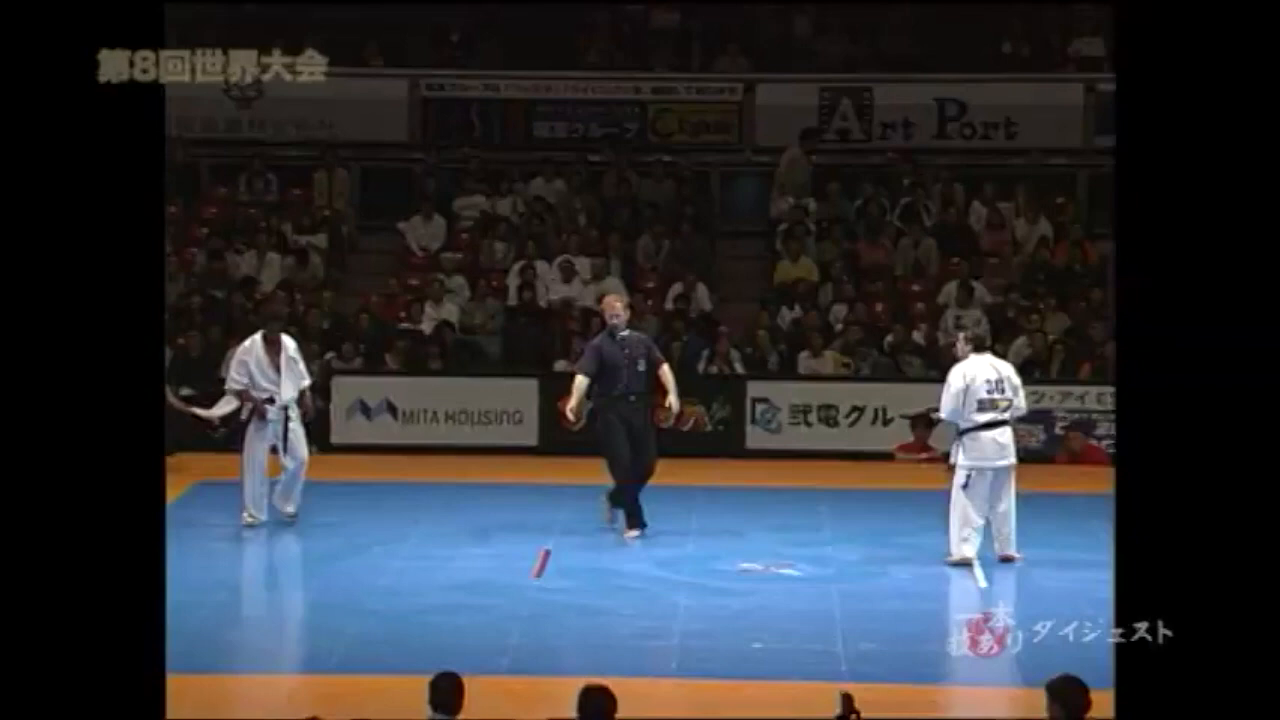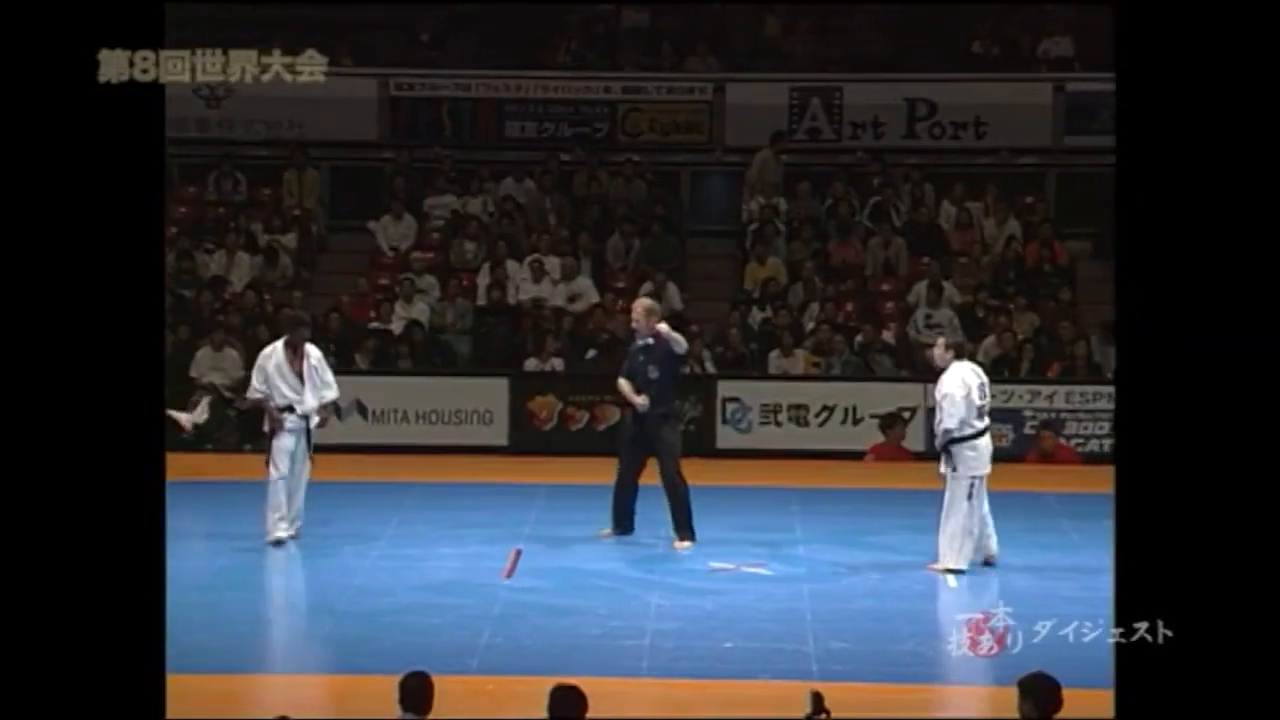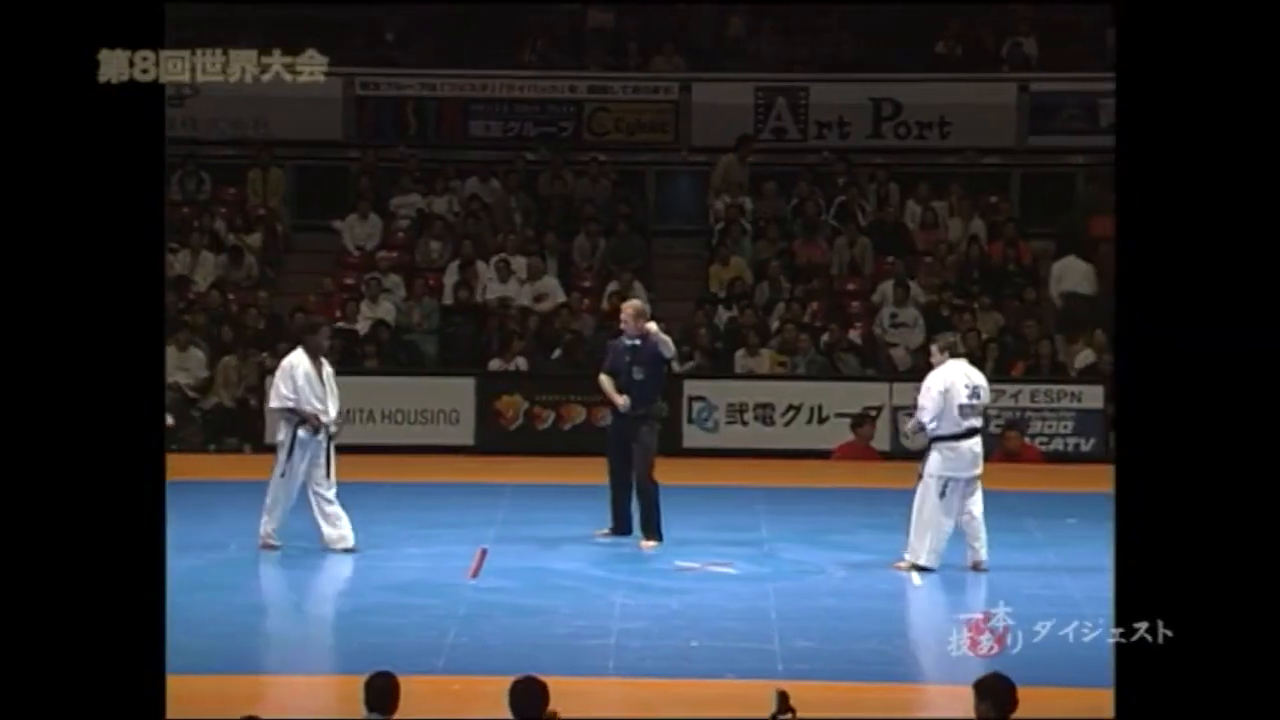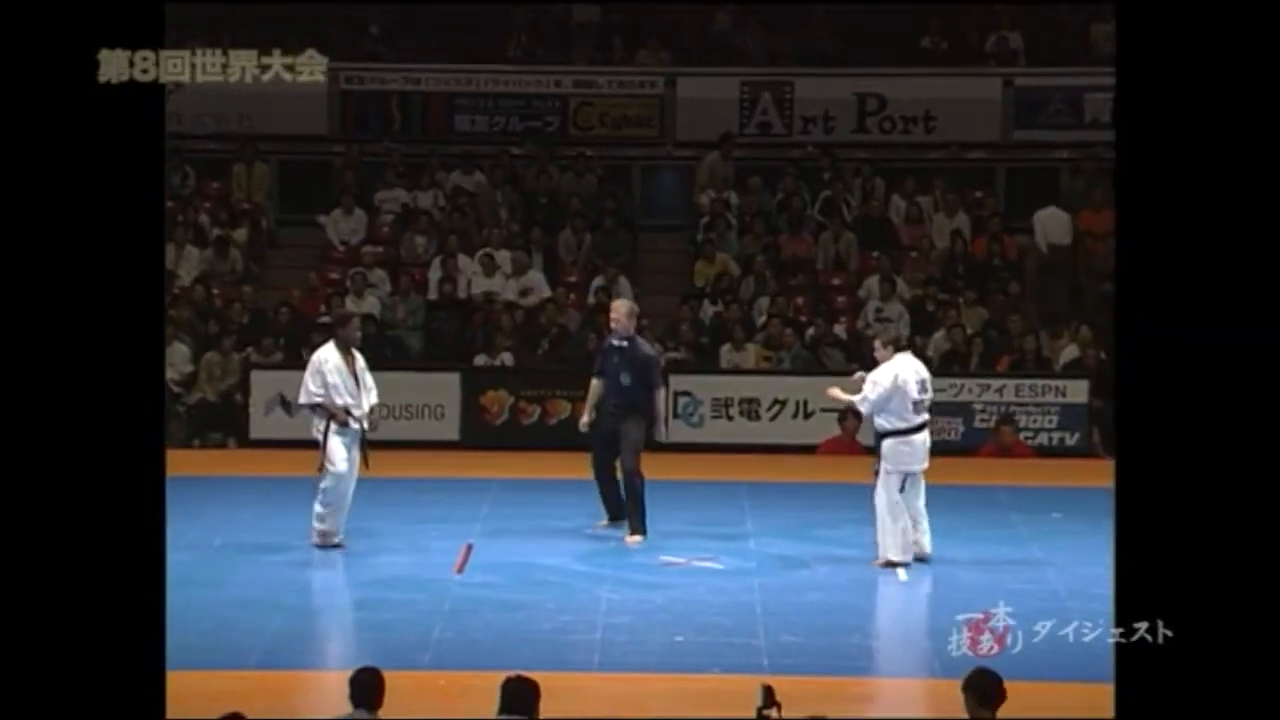
dt=0.7s
person 1, frame 1
left shoulder: (642, 341)
right shoulder: (598, 345)
left elbow: (661, 366)
right elbow: (583, 376)
left wrist: (672, 393)
right wrist: (574, 402)
left hip: (640, 410)
right hip: (612, 412)
left knee: (646, 464)
right knee: (622, 468)
left ankle: (616, 500)
right ankle: (635, 521)
person 1, frame 2
left shoulder: (666, 345)
right shoulder: (635, 348)
left elbow: (683, 347)
right elbow: (623, 379)
left wrist: (669, 333)
right wrist: (634, 398)
left hip: (664, 419)
right hip: (639, 419)
left knee: (672, 476)
right knee: (626, 473)
left ankle: (685, 534)
right ankle: (621, 525)
person 1, frame 3
left shoulder: (654, 345)
right shoulder: (618, 345)
left elbow: (670, 351)
right elbow: (604, 375)
left wrist: (657, 333)
right wrist: (615, 397)
left hip: (645, 419)
right hip: (621, 417)
left knee: (643, 475)
right knee: (618, 474)
left ankle: (652, 534)
right ankle: (620, 525)
person 1, frame 4
left shoulder: (645, 353)
right shoulder: (608, 346)
left elbow: (658, 389)
right elbow: (598, 379)
left wrist: (659, 424)
right wrist: (587, 412)
left hip: (633, 417)
right hip: (606, 415)
left knee: (630, 468)
right knee: (602, 467)
left ankle: (637, 529)
right ankle: (617, 513)
person 2, frame 1
left shoulder: (961, 370)
right shoulder: (1007, 368)
left elbow: (948, 411)
right elbow: (1020, 406)
left hip: (975, 441)
right hip: (1003, 437)
left knee: (966, 498)
right knee: (1002, 499)
left ankle: (964, 551)
right ankle: (1007, 550)
person 2, frame 2
left shoulder: (952, 378)
right shoulder: (975, 370)
left elbow: (951, 421)
left wrist: (940, 440)
right wrist: (945, 438)
left hip: (964, 448)
right hip: (978, 443)
left knee: (960, 508)
right knee: (975, 505)
left ankle: (954, 560)
right ankle: (987, 550)
person 2, frame 3
left shoulder: (939, 376)
right shoulder: (978, 376)
left elbow: (925, 415)
left wrist: (913, 426)
left hip: (947, 450)
right hip: (972, 446)
left knee: (931, 505)
right knee: (971, 506)
left ankle: (920, 557)
right ankle: (978, 558)
person 2, frame 4
left shoulder: (890, 371)
right shoulder: (918, 366)
left elbow: (867, 403)
left wrist: (840, 396)
right wrist: (868, 384)
left hip: (899, 443)
right hip: (918, 438)
left knee: (891, 499)
right knee: (912, 497)
left ankle: (898, 553)
right ankle: (919, 547)
person 3, frame 1
left shoulder: (290, 344)
right shoulder: (248, 348)
left elbow: (301, 376)
right elbow: (236, 383)
left wrist: (306, 399)
right wrist: (255, 403)
left hip: (288, 411)
right hip: (262, 412)
left knee: (298, 458)
right knee: (255, 464)
left ankle: (285, 503)
right ankle: (253, 513)
person 3, frame 2
left shoulder: (314, 354)
right shoulder: (269, 355)
left elbow: (327, 385)
right elbow: (258, 390)
left wrist: (325, 410)
right wrist: (271, 413)
left hip: (306, 421)
right hip: (283, 422)
left knee: (299, 476)
right knee: (280, 474)
left ankle: (289, 525)
right ankle: (277, 529)
person 3, frame 3
left shoulder: (323, 365)
right shoulder: (291, 363)
right elbow: (281, 401)
left wrist: (333, 417)
right wrist: (307, 417)
left hip: (321, 433)
right hip: (298, 433)
left knee: (325, 487)
right knee: (285, 484)
left ankle: (340, 537)
right ankle: (267, 534)
person 3, frame 4
left shoulder: (357, 357)
right shoulder: (322, 357)
left elbow: (368, 390)
right elbow: (311, 395)
left wrist: (371, 414)
right wrist: (335, 412)
left hip: (355, 426)
right hip: (332, 425)
left knee: (347, 481)
right knee: (337, 471)
left ankle: (329, 534)
right ankle: (322, 520)
